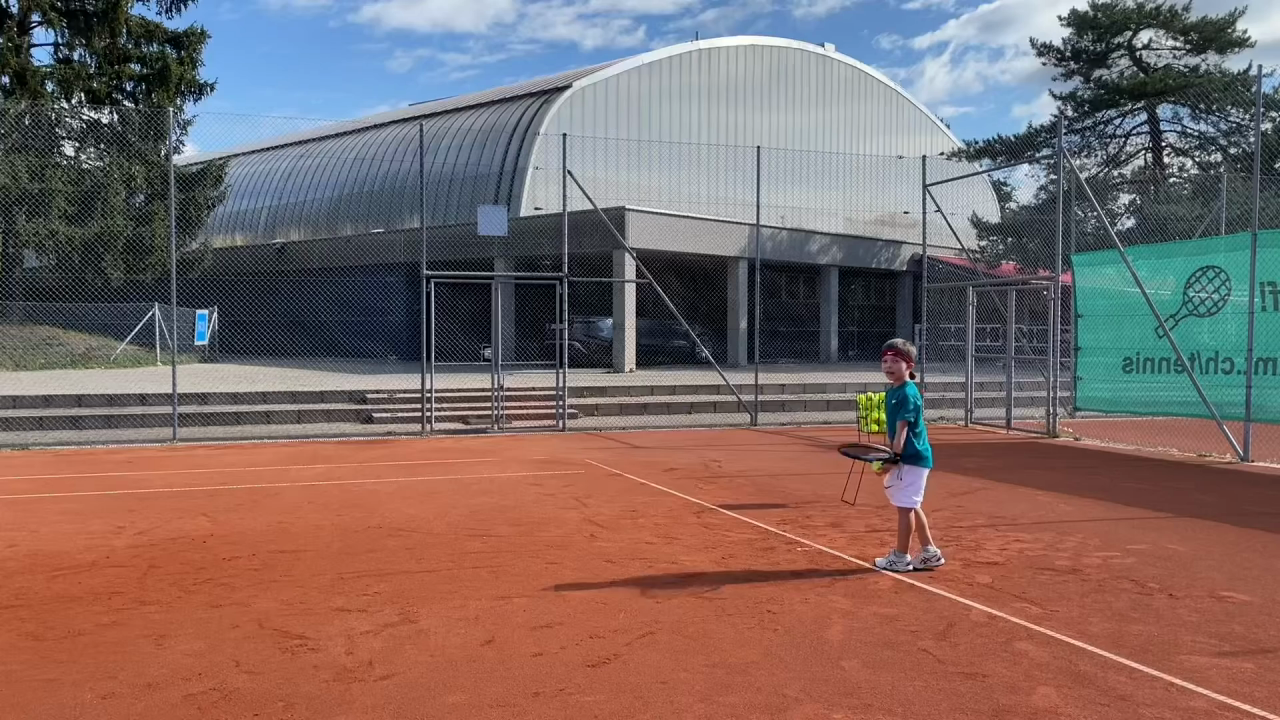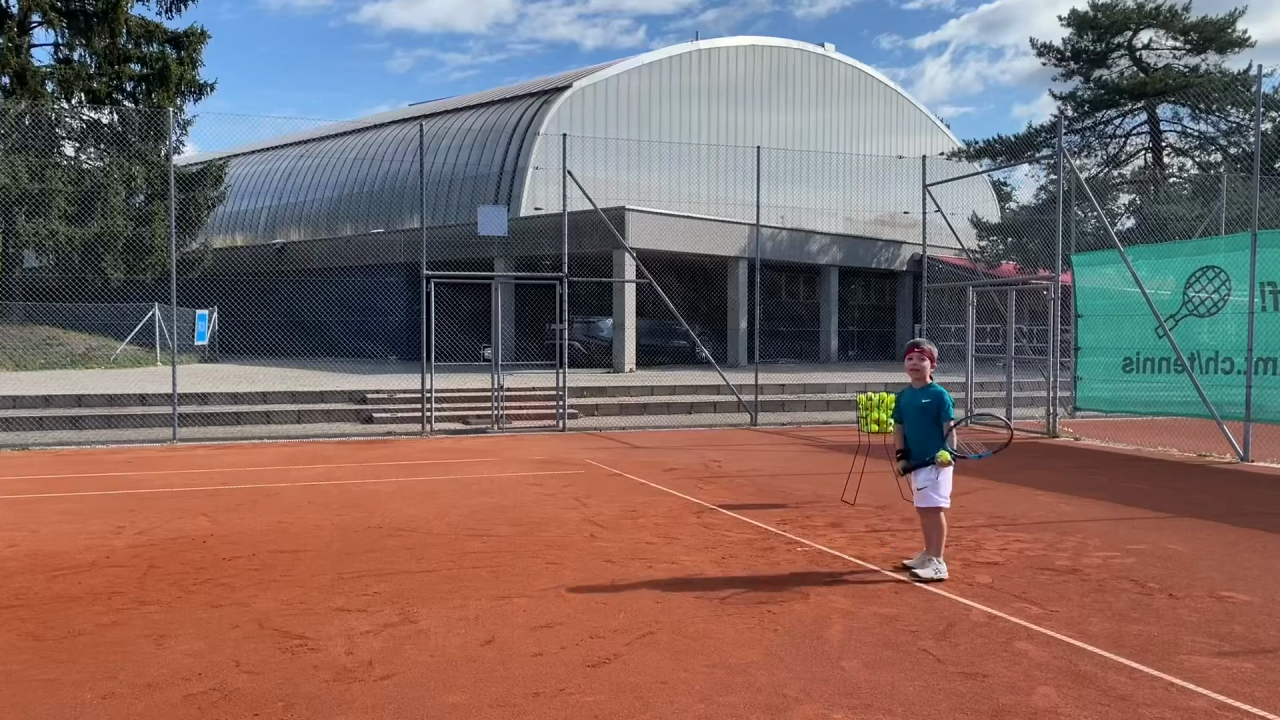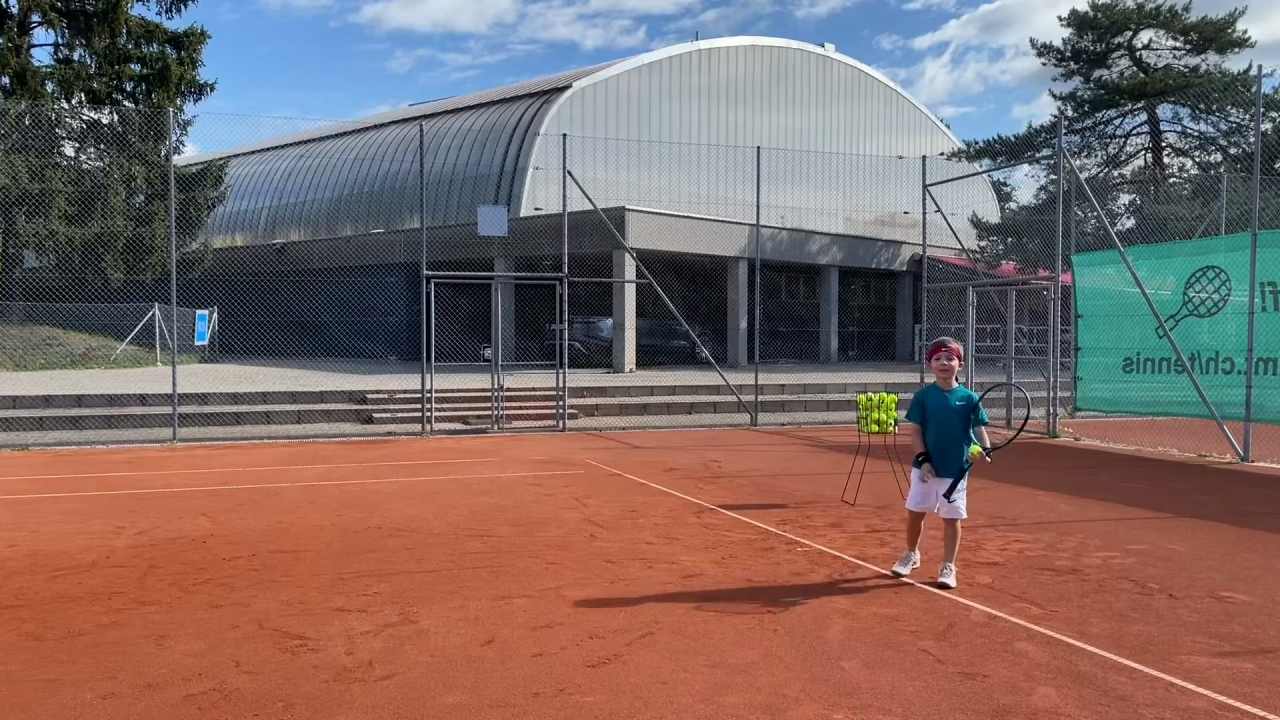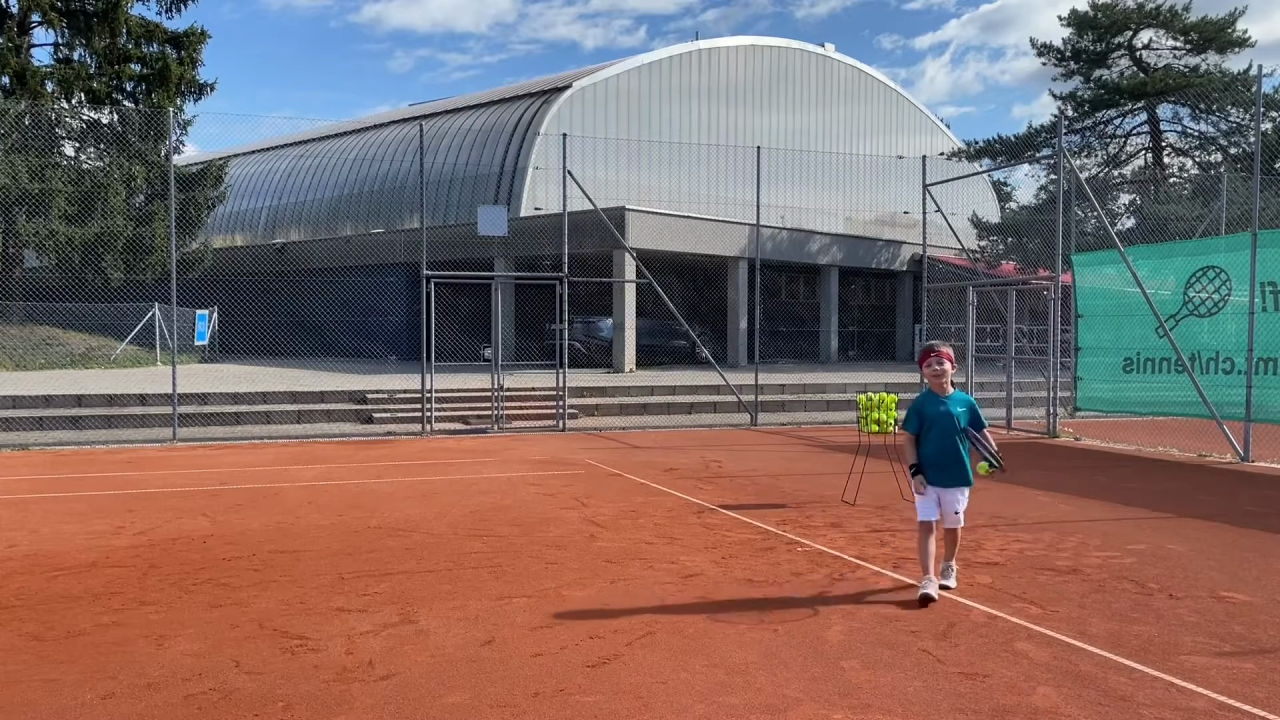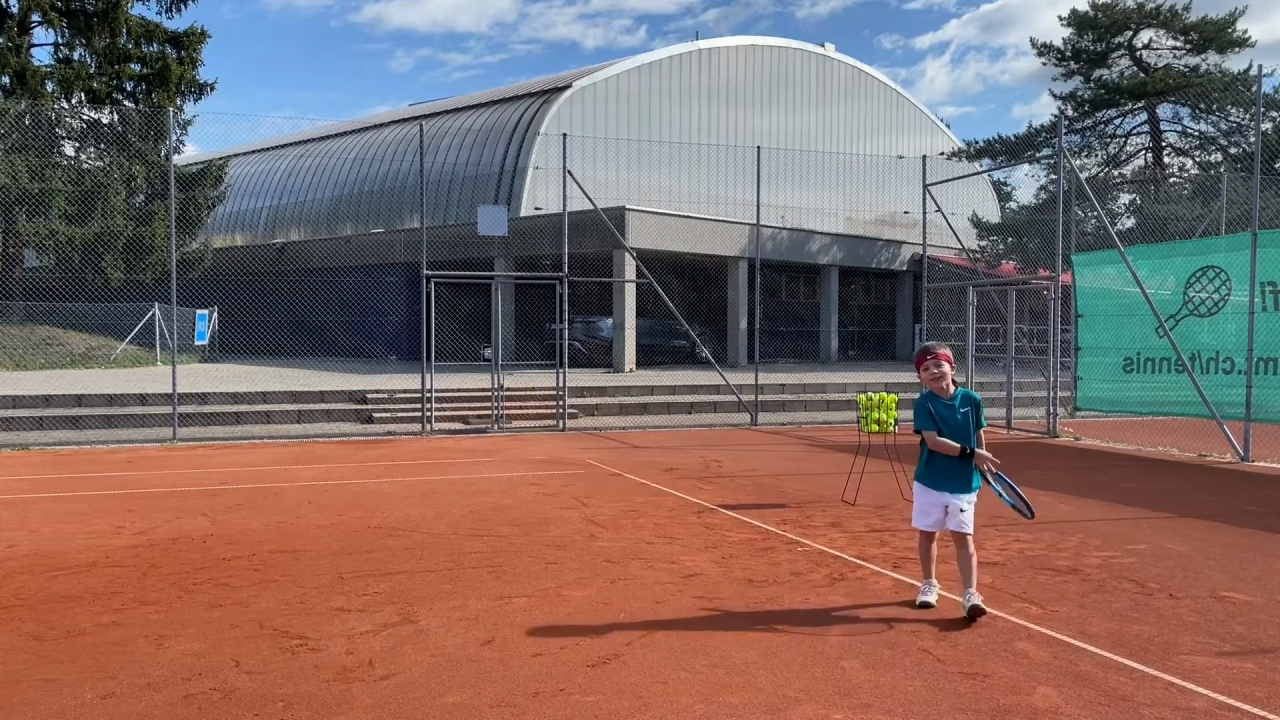
dt=0.5s
person 1, frame 1
left shoulder: (907, 395)
right shoulder: (893, 392)
left elbow: (901, 430)
left hip: (911, 459)
right hip: (913, 458)
left knee: (904, 507)
right knee: (911, 507)
left ankle: (901, 557)
right ankle: (930, 553)
person 1, frame 2
left shoulder: (940, 395)
right shoulder: (903, 396)
left elbow: (949, 428)
right elbow: (899, 429)
right wrist: (901, 457)
left hip: (937, 462)
right hip: (916, 462)
left knee: (935, 508)
right knee: (923, 508)
left ankle: (937, 562)
right ankle: (931, 555)
person 1, frame 3
left shoulder: (969, 398)
right shoulder: (923, 396)
left elbow: (979, 429)
right elbow: (916, 431)
left wrist: (983, 450)
right wrist: (923, 460)
left hip: (955, 469)
right hip: (926, 467)
left knee: (952, 518)
right knee: (915, 513)
left ankle: (948, 567)
right ankle: (911, 554)
person 1, frame 4
left shoulder: (967, 402)
right shoulder: (920, 404)
left elbow: (982, 433)
right elbow: (910, 440)
right wrist: (915, 471)
left hip: (957, 478)
right hip: (927, 477)
left knee: (953, 526)
right knee: (926, 526)
left ankle: (949, 566)
right ankle: (928, 580)
person 1, frame 5
left shoulder: (972, 400)
right shoulder: (923, 404)
left elbow: (979, 435)
right elbow: (934, 441)
left wrist: (982, 462)
right wrist: (971, 453)
left hip: (964, 483)
right hip: (929, 481)
left knee: (963, 537)
right knee: (928, 533)
left ankle: (971, 595)
right ankle: (929, 583)
